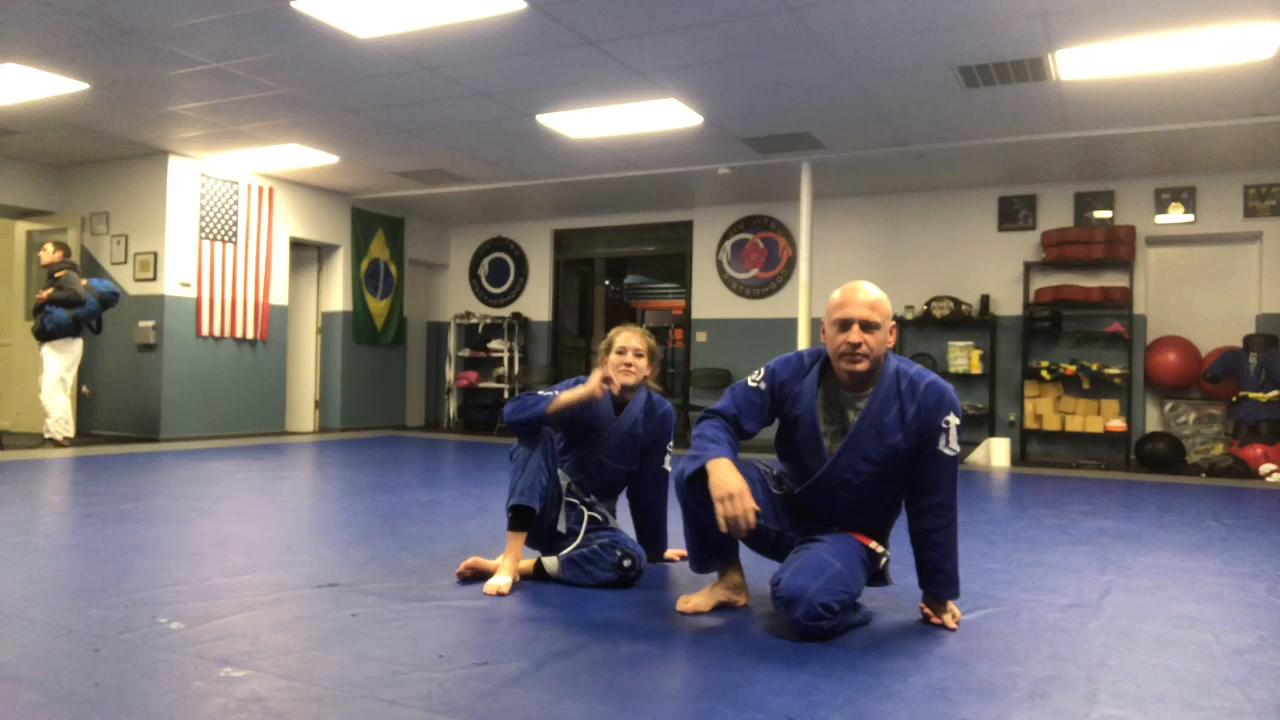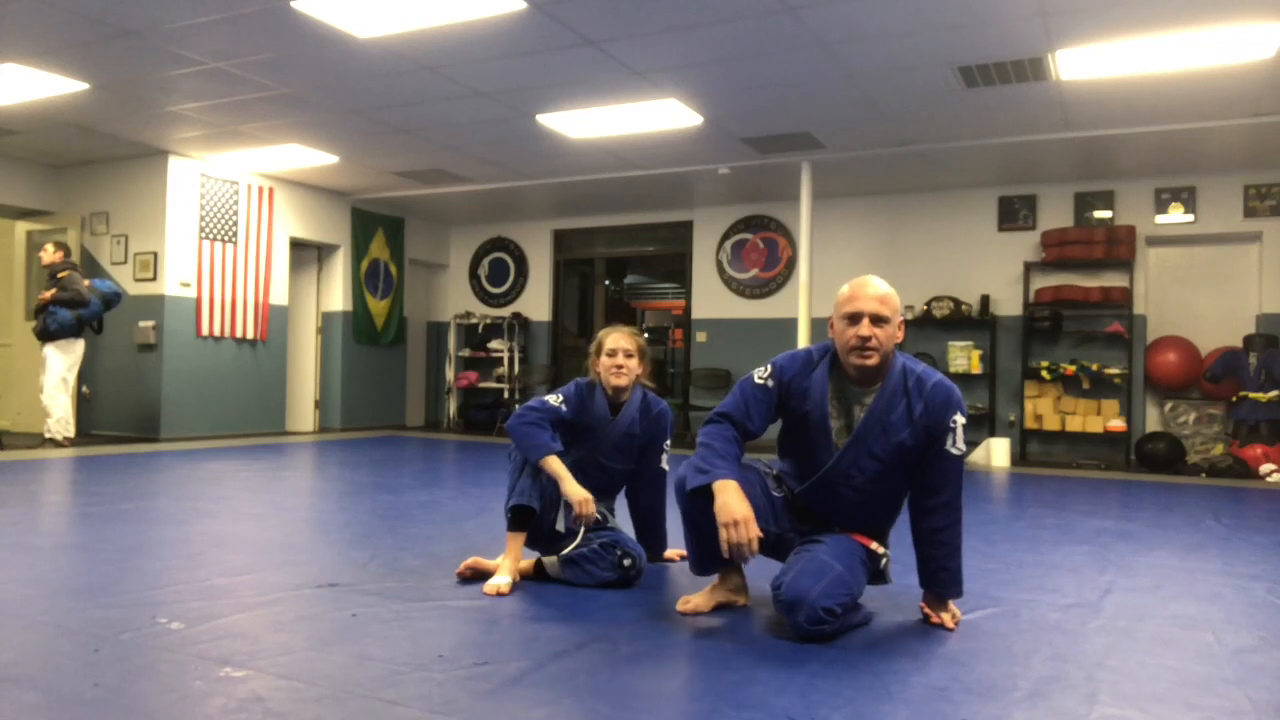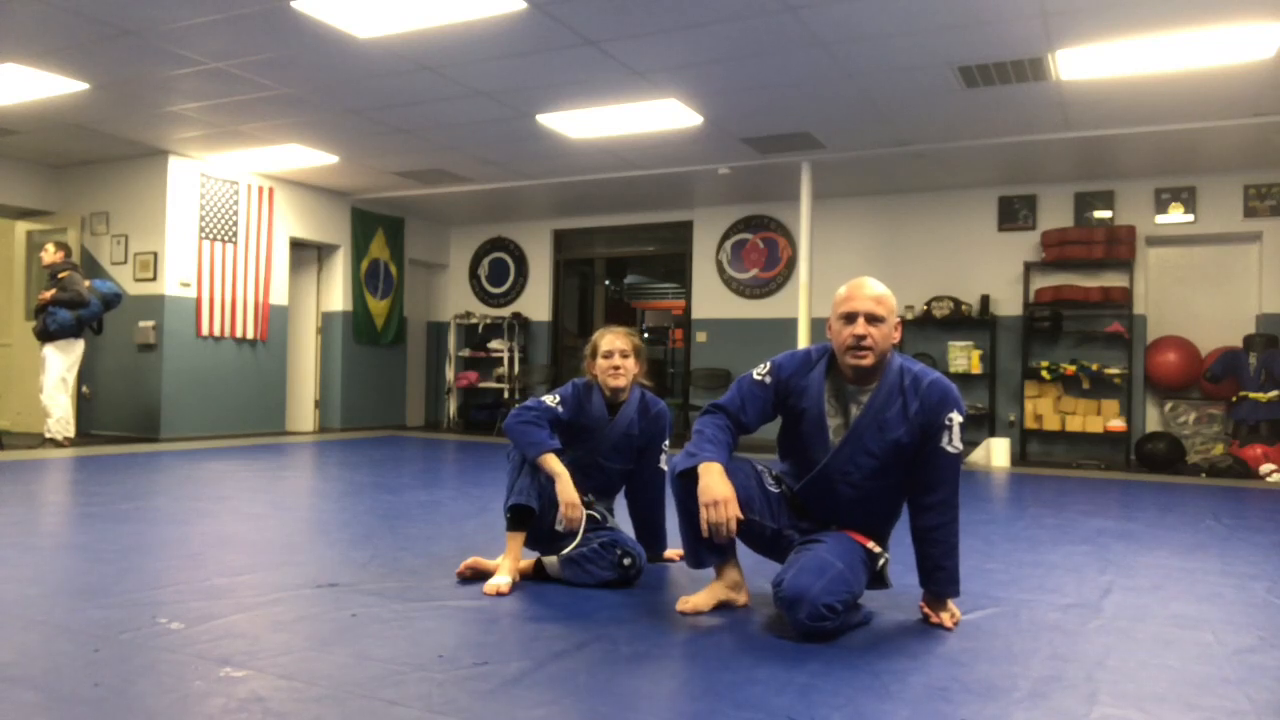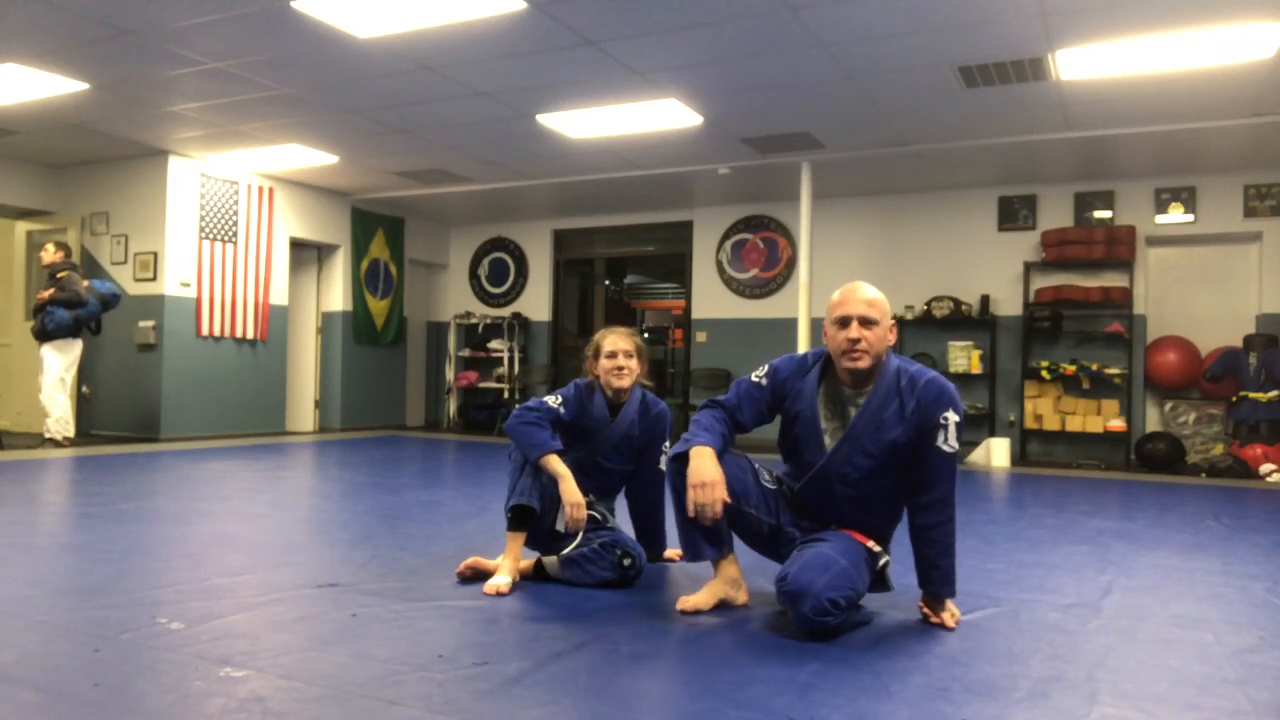
dt=0.5s
person 1, frame 1
left shoulder: (930, 398)
right shoulder: (790, 373)
left elbow: (933, 505)
right elbow: (718, 419)
left wrist: (938, 593)
right wrist: (720, 465)
left hip: (852, 535)
right hip: (785, 508)
left knee: (805, 605)
right knee: (695, 474)
left ankle: (849, 609)
right ankle: (729, 580)
person 1, frame 2
left shoulder: (935, 398)
right shoulder: (796, 370)
left elbow: (936, 503)
right elbow: (724, 424)
left wrist: (940, 592)
right wrist: (726, 487)
left hip: (851, 535)
right hip: (786, 504)
left knee: (807, 608)
right knee: (694, 479)
left ankle: (848, 609)
right ankle: (729, 581)
person 1, frame 3
left shoulder: (932, 397)
right shoulder: (796, 369)
left elbow: (935, 503)
right elbow: (722, 414)
left wrist: (939, 591)
right wrist: (710, 468)
left hip: (851, 535)
right hip: (785, 507)
left knee: (807, 605)
right knee: (690, 468)
left ankle: (848, 607)
right ankle: (728, 579)
person 1, frame 4
left shoulder: (929, 396)
right shoulder: (794, 373)
left elbow: (932, 502)
right elbow: (722, 410)
left wrist: (937, 591)
right wrist: (703, 453)
left hip: (853, 535)
right hip: (786, 510)
left knee: (812, 598)
right knee: (689, 460)
left ankle: (846, 605)
right ankle: (727, 577)
person 2, frame 1
left shoulder: (659, 414)
right shoulder: (583, 388)
left elbow: (651, 486)
right elbow: (515, 413)
left wrist: (655, 548)
right wrist: (583, 393)
left hip: (591, 518)
right hip: (546, 504)
left knee: (631, 561)
right knee: (536, 434)
left ankle: (524, 566)
right ankle: (509, 561)
person 2, frame 2
left shoulder: (655, 413)
right shoulder: (580, 393)
left elbow: (649, 485)
right elbow: (522, 420)
left wrist: (654, 547)
right wrist: (567, 482)
left hip: (591, 515)
right hip: (544, 507)
left knee: (631, 561)
right knee: (534, 444)
left ankle: (522, 568)
right ankle: (509, 561)
person 2, frame 3
left shoulder: (653, 413)
right shoulder: (577, 394)
left elbow: (647, 485)
right elbow: (519, 420)
left wrist: (654, 547)
right wrist: (562, 478)
left hip: (590, 516)
right hip: (544, 506)
left knee: (631, 560)
right knee: (531, 443)
left ankle: (522, 567)
right ankle: (509, 562)
person 2, frame 4
left shoulder: (654, 413)
right shoulder: (579, 394)
left elbow: (647, 485)
right elbow: (521, 420)
left wrist: (654, 548)
right wrist: (565, 478)
left hip: (590, 515)
right hip: (545, 506)
left knee: (631, 560)
right knee: (532, 444)
left ankle: (523, 567)
right ankle: (509, 561)
person 3, frame 1
left shoulder: (67, 275)
right shoulder: (53, 278)
left elbow: (78, 296)
right elbow: (40, 310)
left wrist: (48, 296)
right wrist: (41, 302)
left hip: (63, 343)
right hip: (52, 343)
left knee: (52, 391)
right knee: (53, 391)
left ankle: (58, 438)
right ankle: (59, 436)
person 3, frame 2
left shoulder: (69, 275)
right shoulder: (54, 279)
left elbow: (83, 296)
right elbow: (42, 311)
left wrist: (52, 297)
right wrist: (42, 302)
left hip: (65, 343)
right hip: (52, 343)
left knee: (54, 392)
right knee: (51, 392)
left ankle: (58, 438)
right ankle: (59, 437)
person 3, frame 3
left shoulder: (69, 276)
right shoulder: (54, 279)
left elbow: (82, 297)
right elbow: (42, 311)
left wrist: (52, 297)
right wrist: (43, 302)
left hip: (64, 344)
right hip: (52, 344)
left knee: (53, 392)
right knee: (52, 392)
left ankle: (58, 438)
right ankle: (60, 437)
person 3, frame 4
left shoulder: (68, 276)
right shoulder: (53, 279)
left elbow: (80, 297)
right elbow: (41, 310)
left wrist: (50, 297)
right wrist: (41, 302)
left hip: (62, 343)
right hip: (50, 343)
left knee: (52, 391)
right knee: (52, 392)
left ankle: (58, 438)
right ankle: (61, 436)
